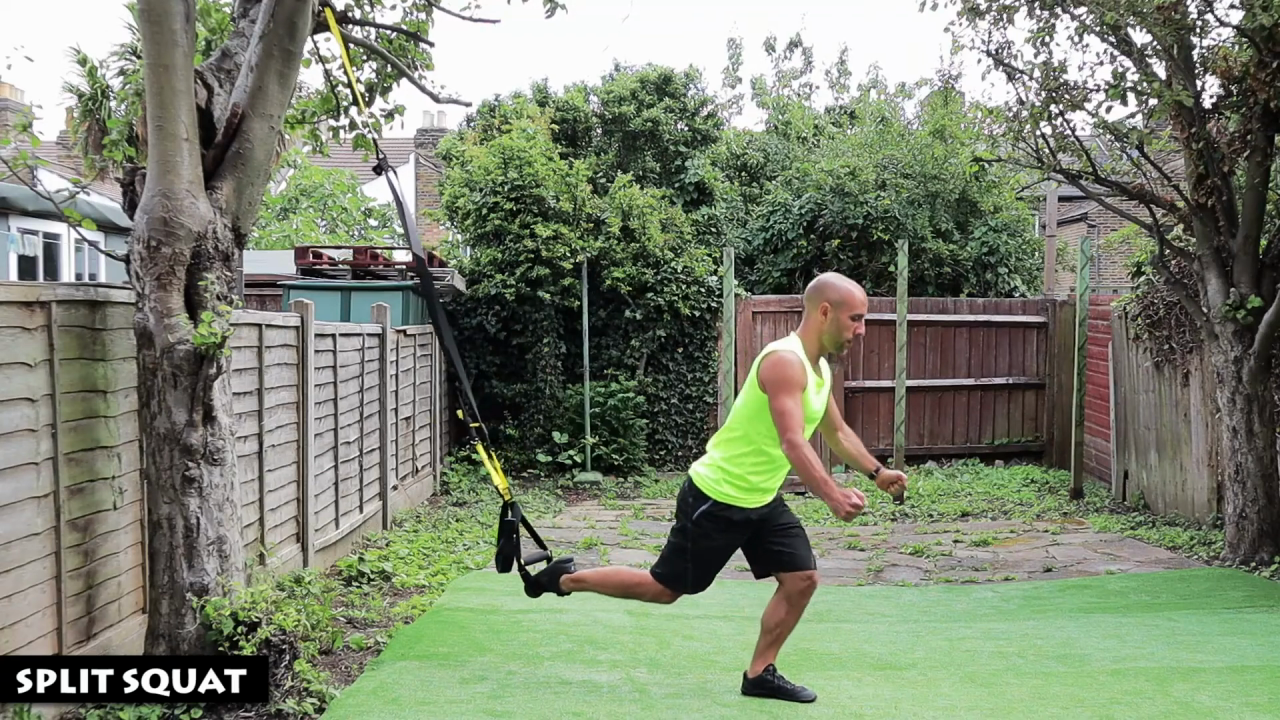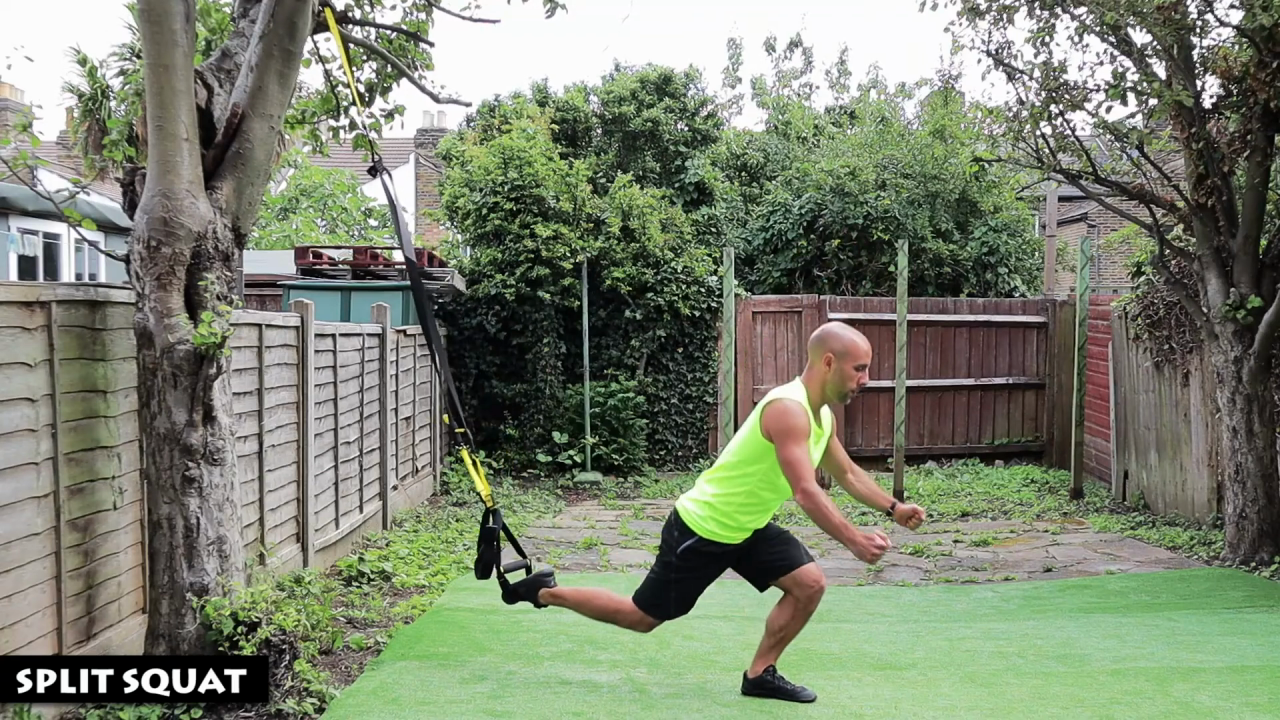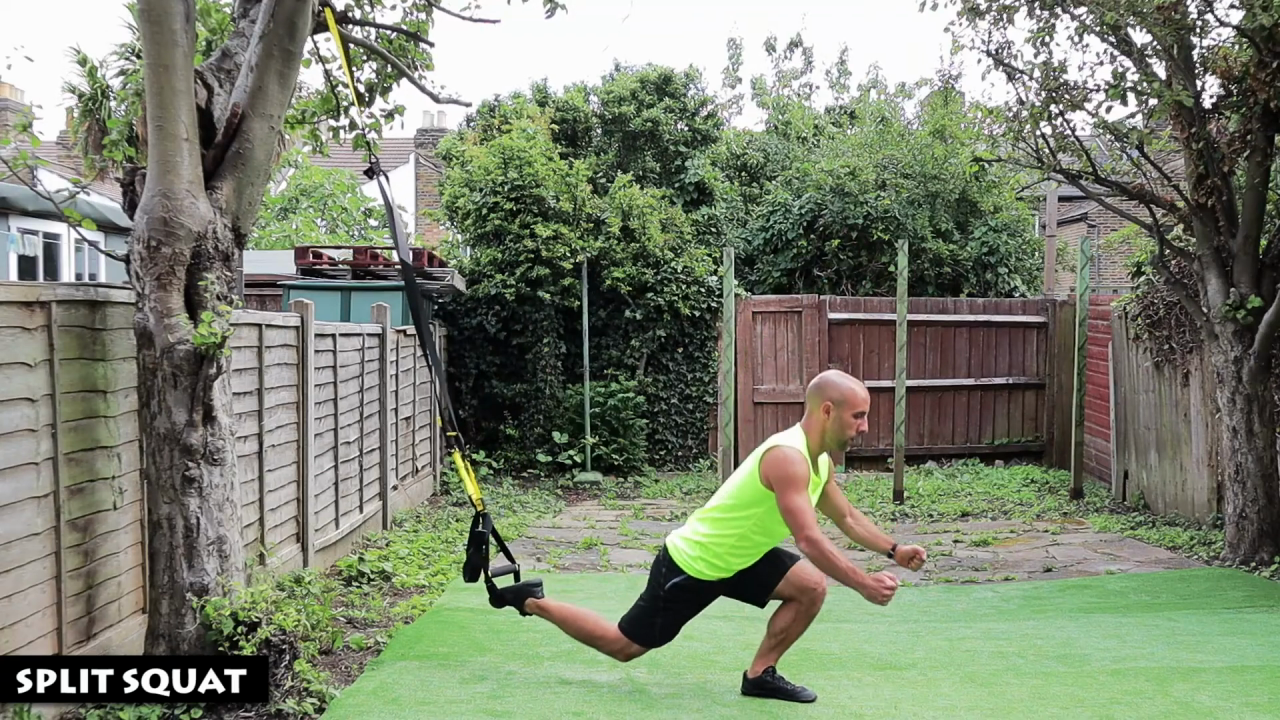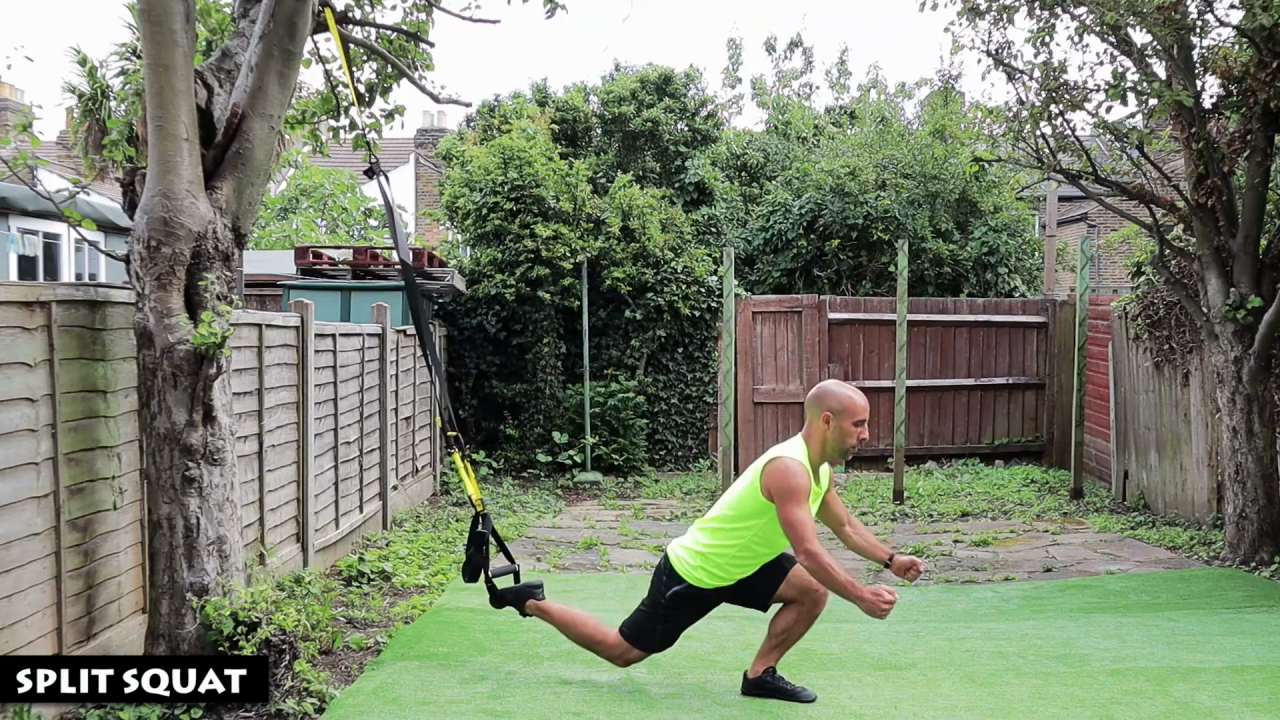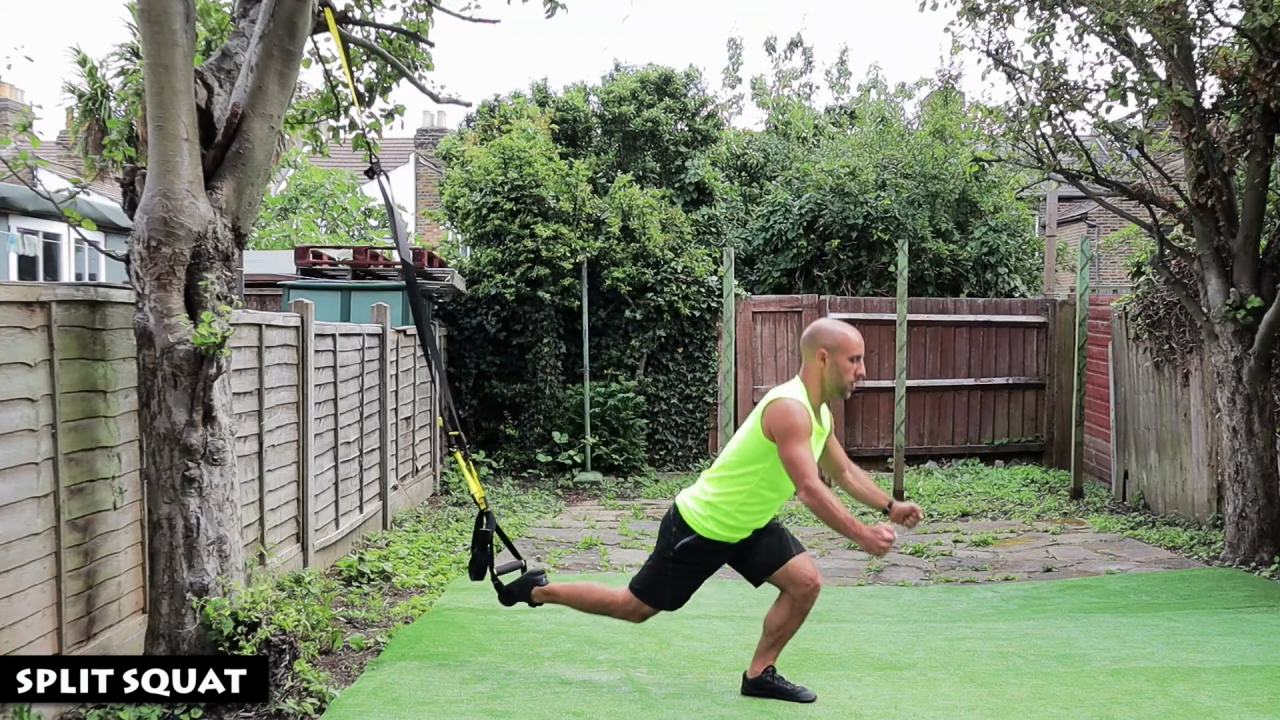
dt=0.3s
person 1, frame 1
left shoulder: (819, 368)
right shoulder: (784, 361)
left elbow: (838, 432)
right elbow: (792, 442)
left wrist: (877, 471)
right wrist: (832, 494)
left hip: (761, 499)
right hip: (717, 497)
left knee: (802, 579)
right knee: (663, 588)
left ankle: (760, 673)
right ankle: (565, 578)
person 1, frame 2
left shoulder: (822, 415)
right shoulder: (789, 410)
left elbow: (848, 474)
right elbow: (806, 492)
left wrist: (894, 508)
right wrist: (856, 541)
left hip: (745, 527)
right hip: (702, 529)
left knee: (810, 584)
right knee: (641, 617)
left ankle: (759, 674)
right ankle: (544, 590)
person 1, frame 3
left shoulder: (818, 460)
right shoulder: (787, 458)
left elbow: (847, 517)
right elbow: (808, 539)
left wrist: (894, 550)
right wrist: (864, 584)
left hip: (732, 560)
right hip: (692, 566)
left knee: (810, 589)
right knee: (624, 646)
left ankle: (759, 674)
right ankle: (533, 601)
person 1, frame 4
left shoulder: (818, 469)
right shoulder: (789, 469)
left elbow: (845, 526)
right elbow: (807, 551)
left wrist: (891, 560)
right wrist: (862, 597)
left hip: (733, 566)
right hip: (693, 574)
left knee: (812, 592)
right knee: (623, 650)
left ankle: (759, 674)
right ankle: (534, 602)
person 1, frame 5
left shoulder: (818, 413)
right shoulder: (789, 407)
left elbow: (845, 472)
right elbow: (810, 490)
left wrist: (889, 507)
right wrist: (862, 536)
left hip: (744, 525)
right hip: (701, 527)
left knee: (805, 582)
right knee: (633, 607)
left ankle: (759, 674)
right ankle: (540, 589)
